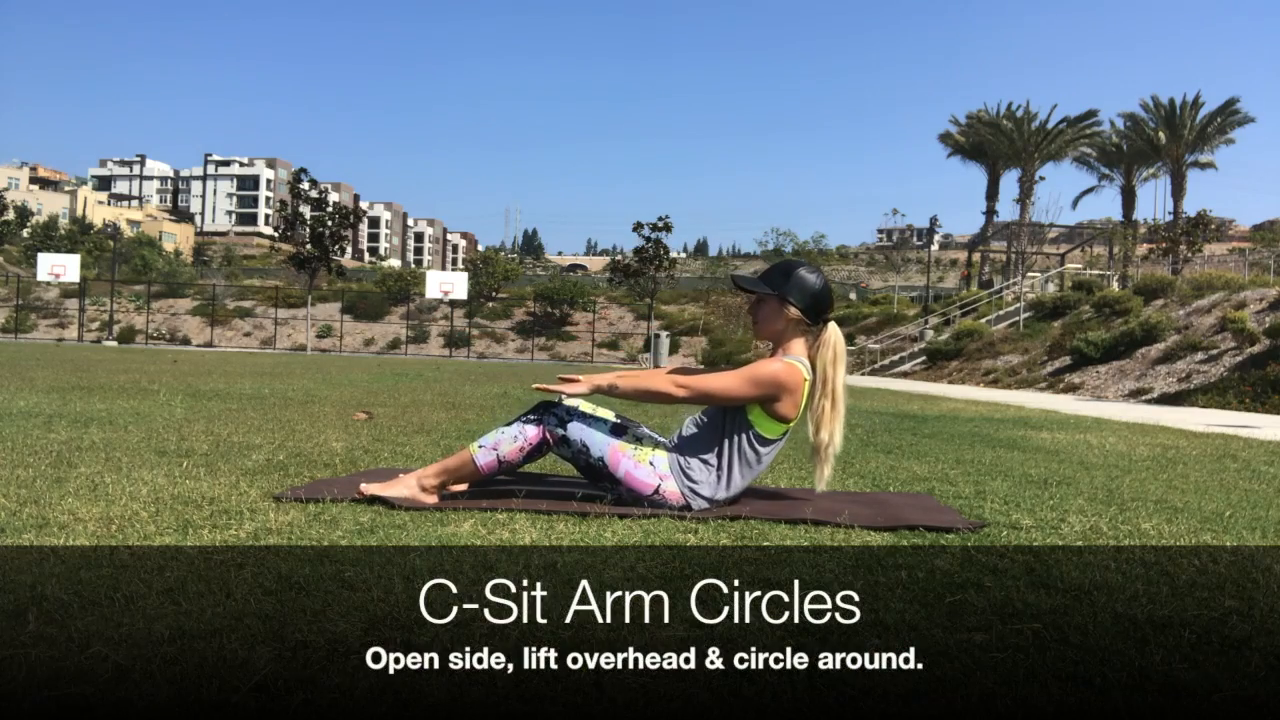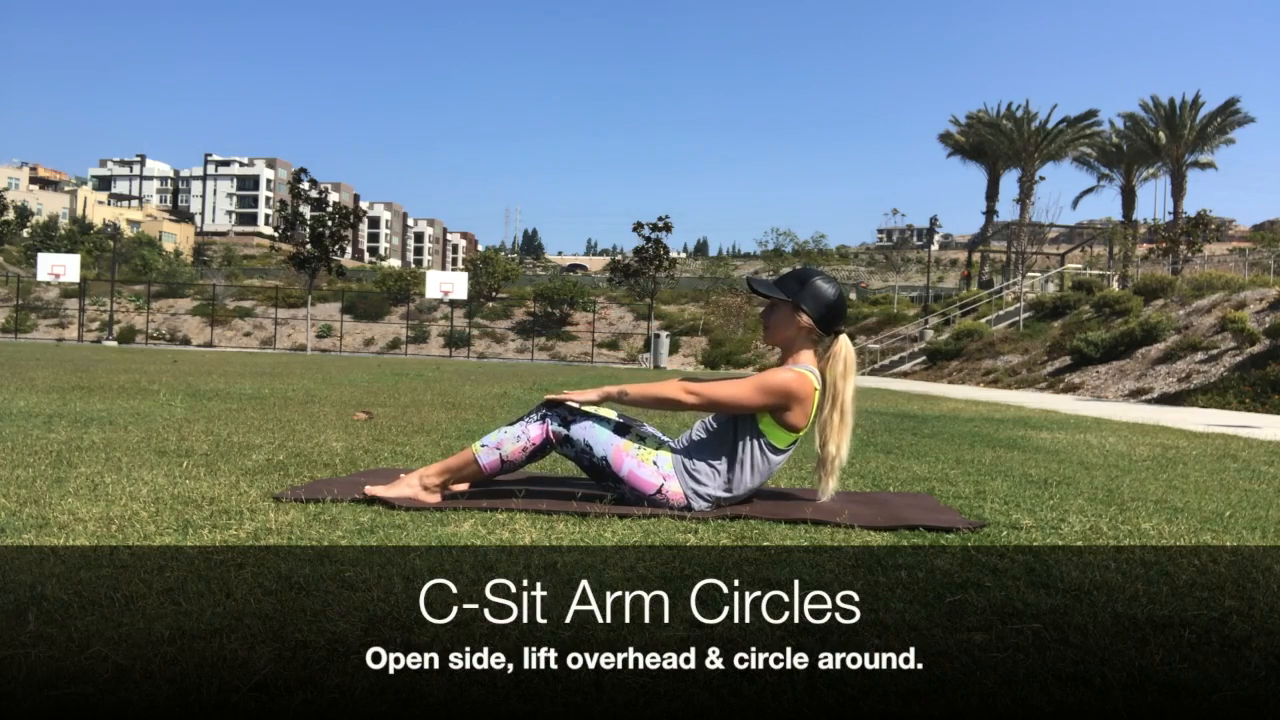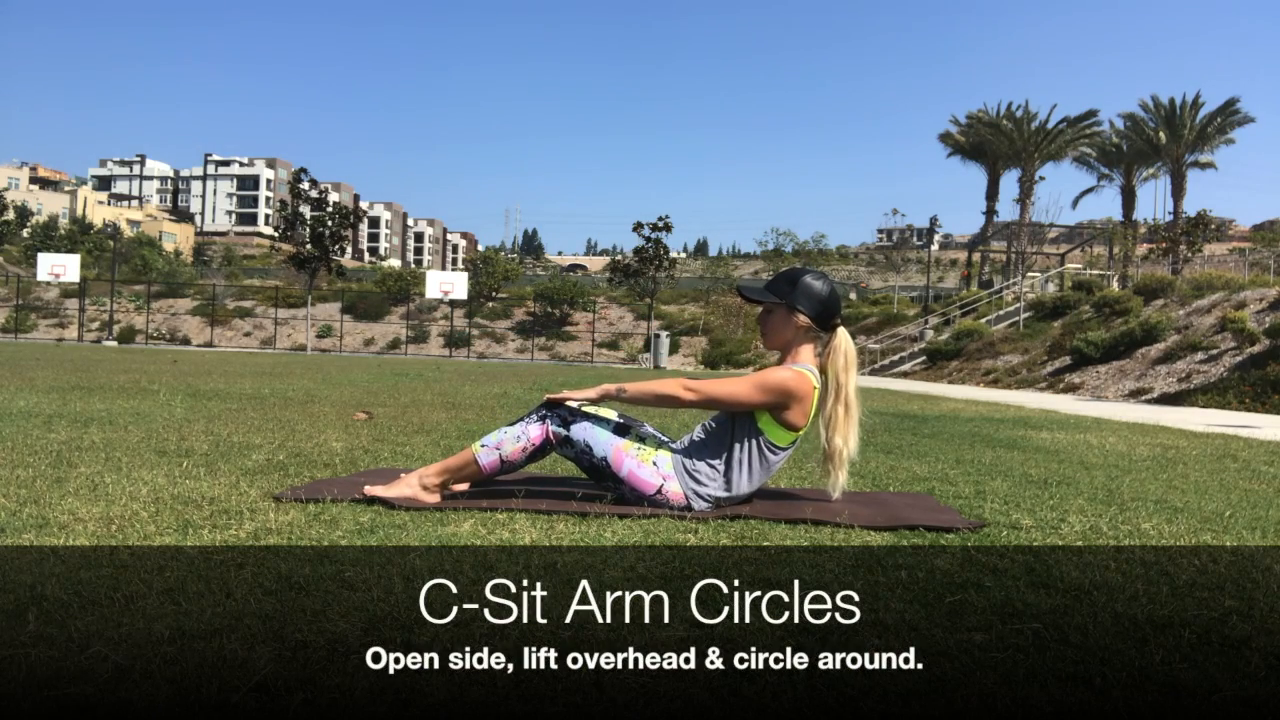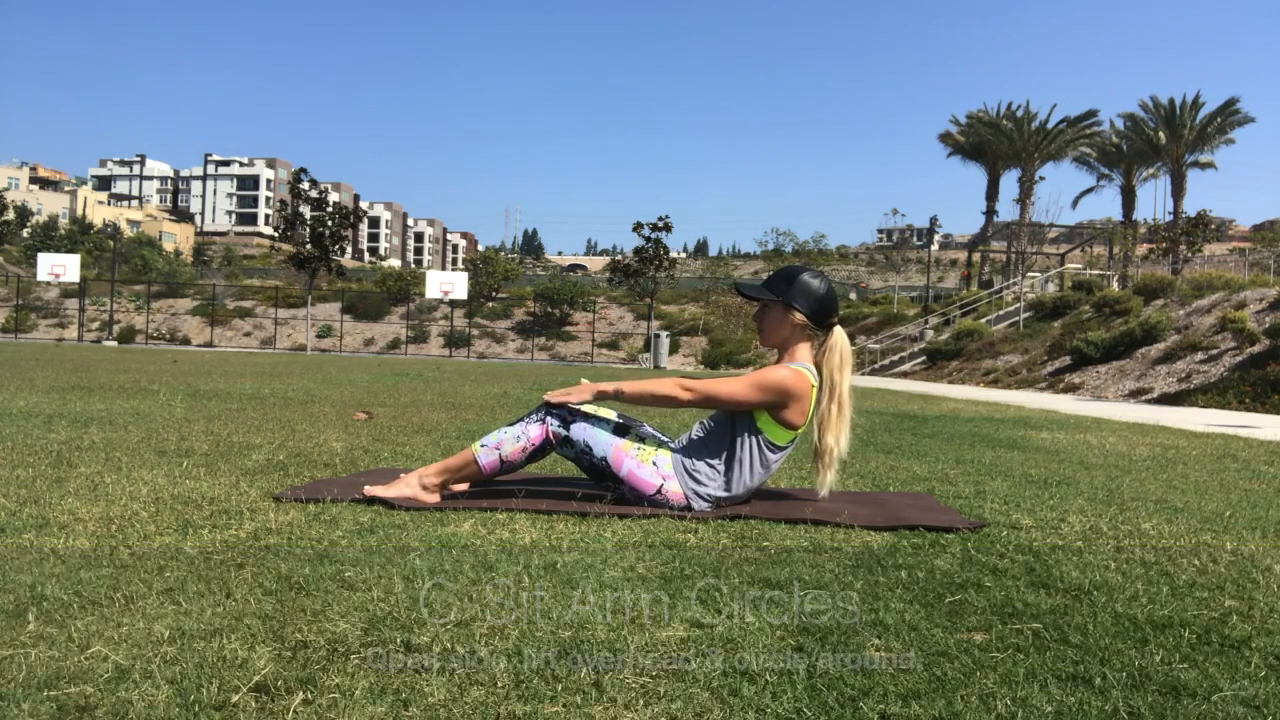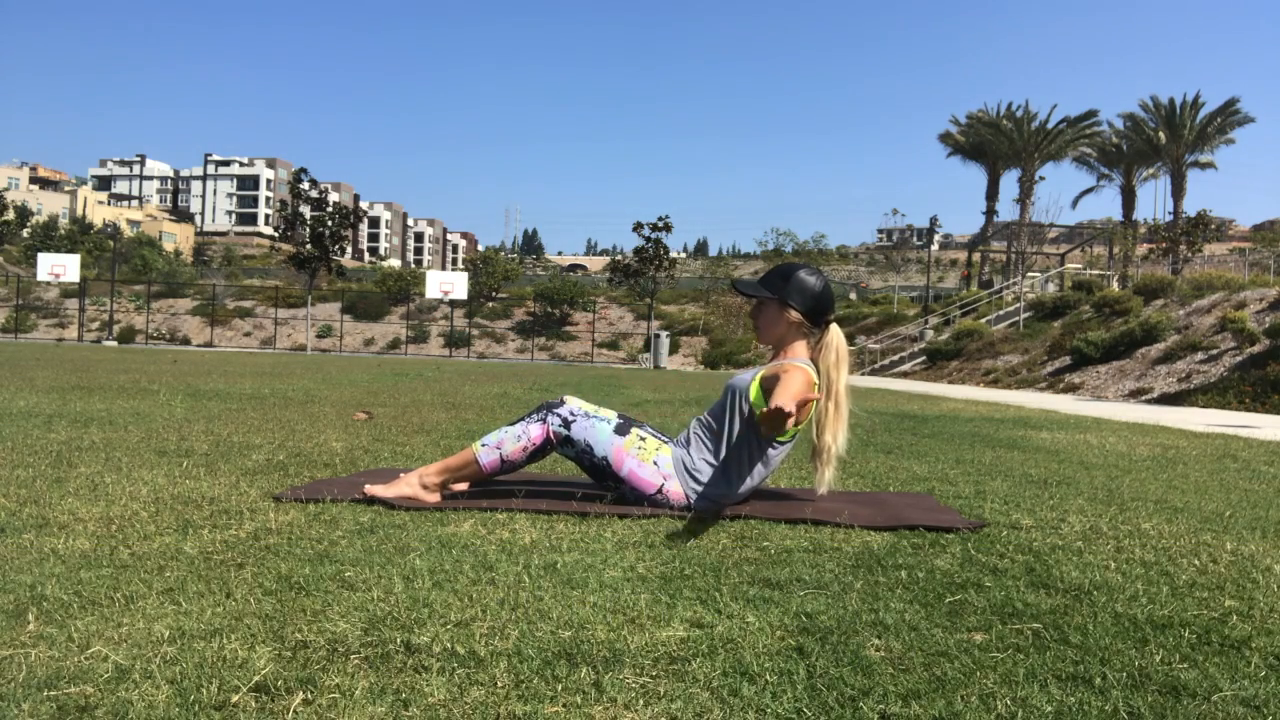
dt=1s
person 1, frame 1
left shoulder: (782, 374)
right shoulder: (778, 369)
left elbow: (679, 389)
right elbow: (685, 373)
left wrist: (599, 384)
right wrist: (603, 379)
left hip: (680, 486)
right hip: (679, 465)
left knee: (554, 421)
right knee: (561, 411)
left ankle: (427, 481)
right ankle: (457, 474)
person 1, frame 2
left shoulder: (792, 383)
right shoulder: (789, 375)
left elbow: (690, 396)
right elbow: (700, 388)
left wrist: (607, 392)
right wrist: (609, 395)
left hip: (683, 486)
right hip: (682, 465)
left knee: (557, 420)
right knee: (564, 413)
left ankle: (430, 479)
right ankle: (456, 475)
person 1, frame 3
left shoulder: (791, 382)
right shoulder: (789, 376)
left elbow: (688, 393)
right elbow: (701, 394)
left wrist: (605, 389)
right wrist: (605, 395)
left hip: (683, 486)
right hip: (684, 465)
left knee: (557, 421)
right knee: (568, 412)
left ankle: (430, 480)
right ankle: (457, 475)
person 1, frame 4
left shoulder: (789, 381)
right shoulder: (786, 374)
left elbow: (685, 392)
right elbow: (703, 395)
left wrist: (603, 389)
right wrist: (605, 392)
left hip: (682, 487)
right hip: (682, 465)
left knee: (556, 420)
right knee: (566, 413)
left ankle: (430, 480)
right ankle: (457, 474)
person 1, frame 5
left shoulder: (796, 375)
right shoulder: (784, 369)
left elbow: (780, 409)
left wrist: (777, 415)
left hip: (685, 485)
right hip: (681, 463)
left knee: (556, 421)
right knee: (565, 408)
left ankle: (430, 479)
right ankle: (455, 474)
